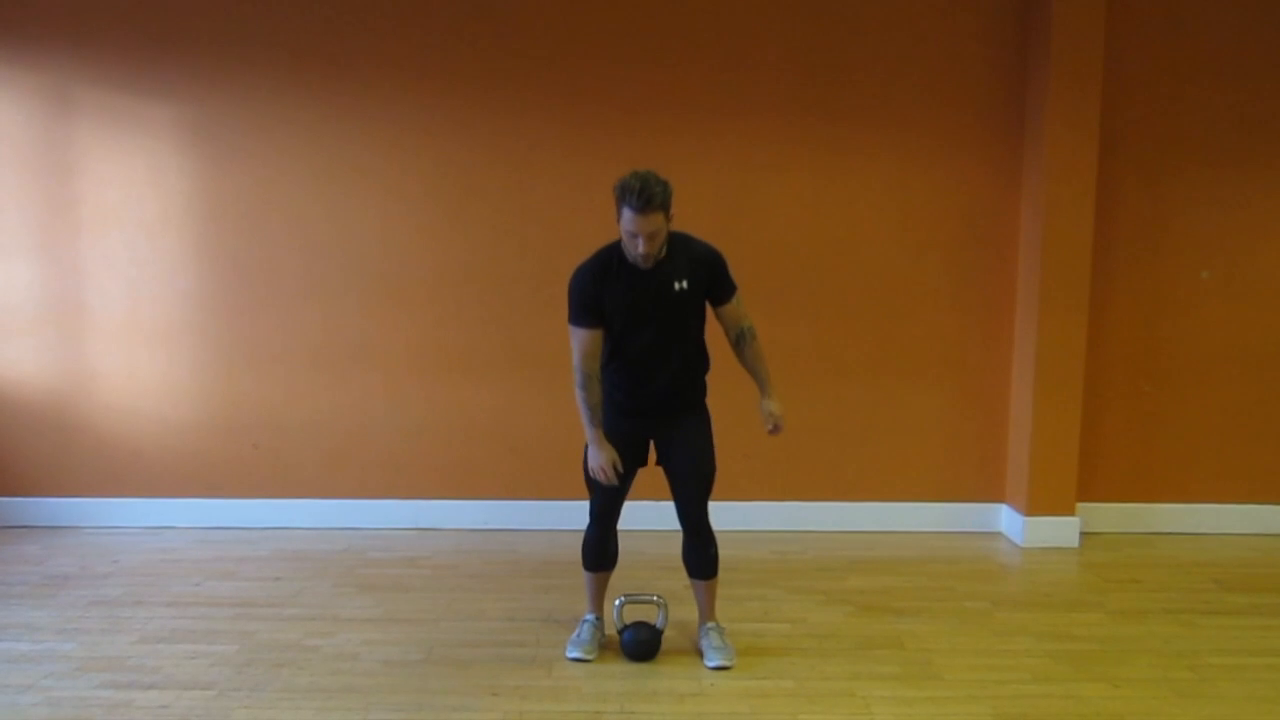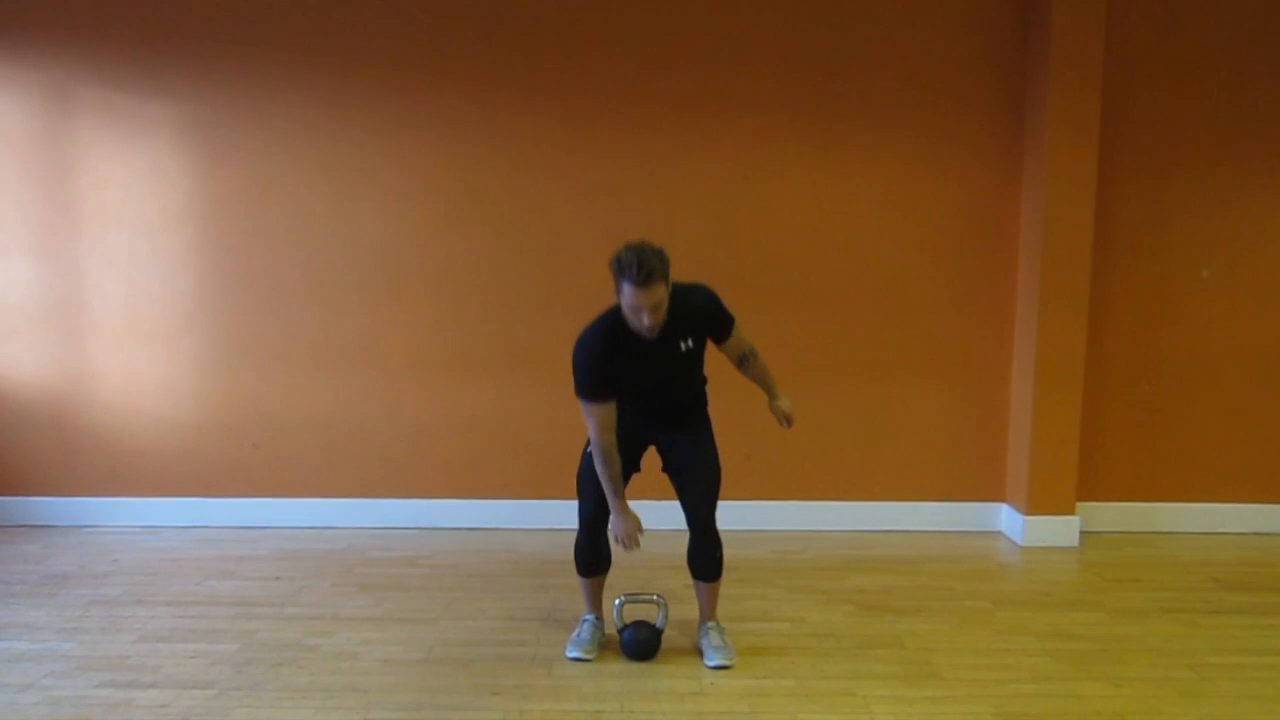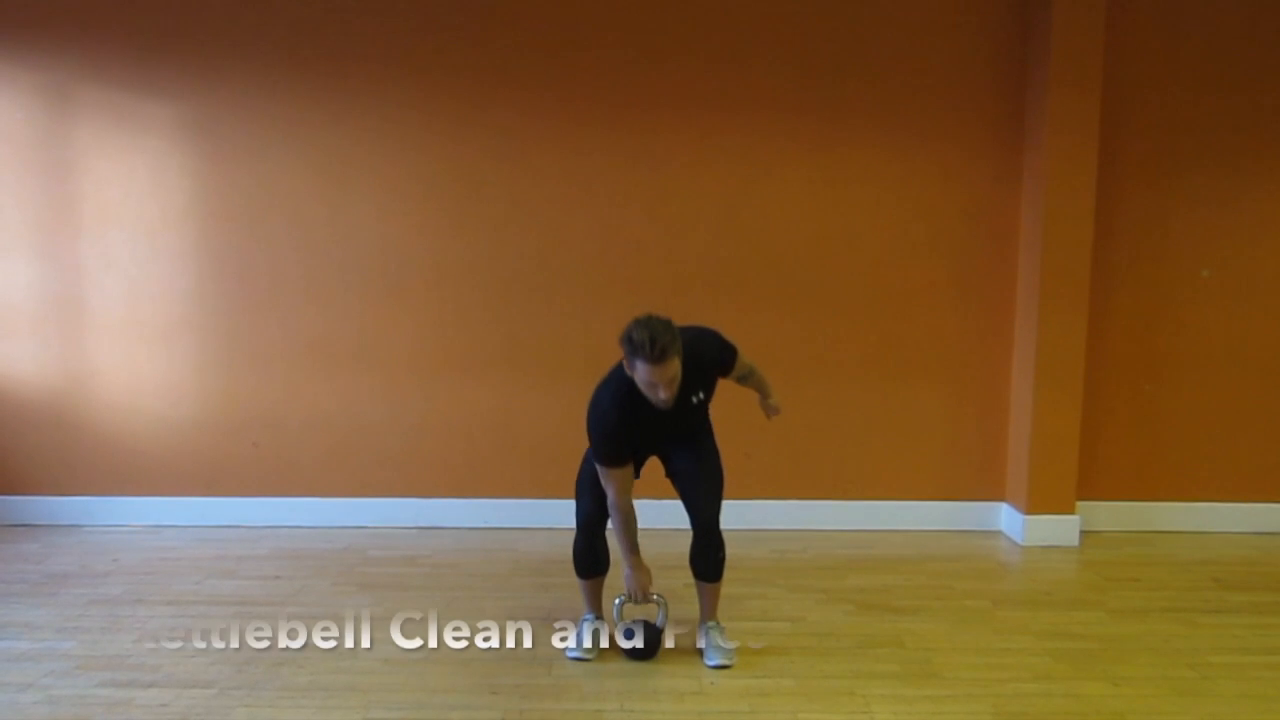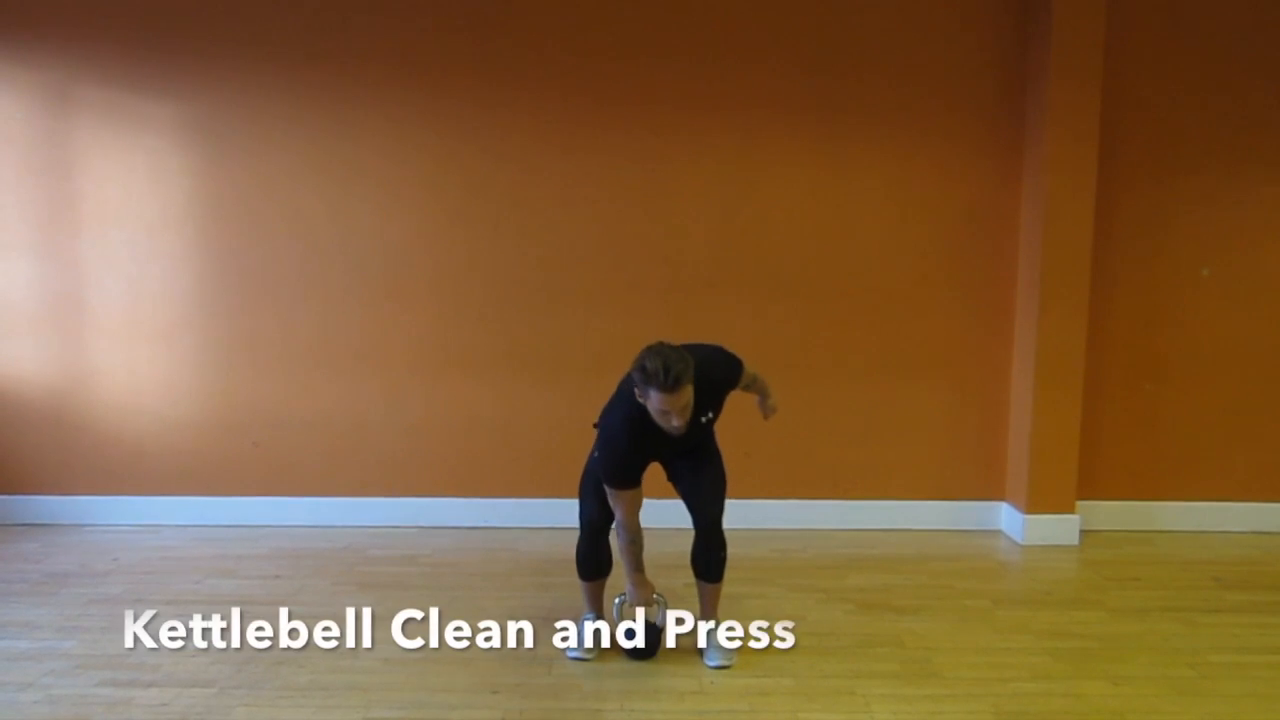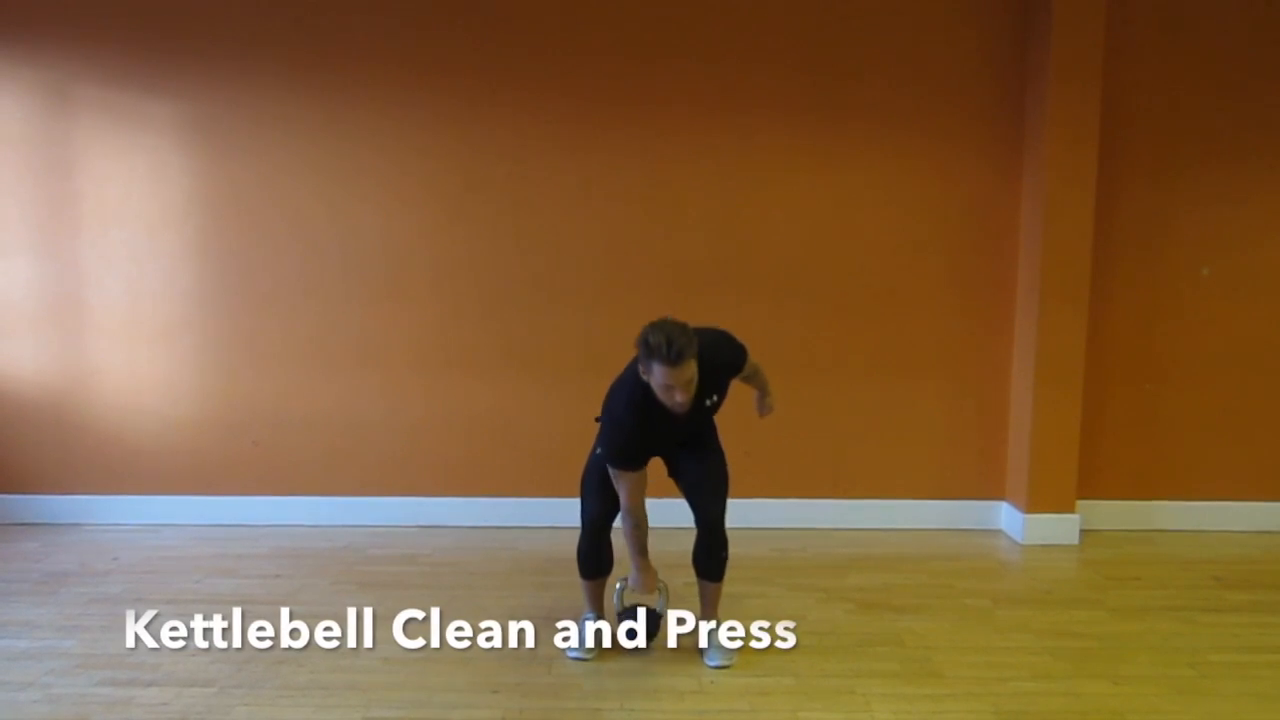
dt=0.2s
person 1, frame 1
left shoulder: (701, 260)
right shoulder: (592, 276)
left elbow: (738, 326)
right elbow: (585, 362)
left wrist: (766, 392)
right wrist: (595, 438)
left hip: (684, 409)
right hip: (621, 409)
left knee: (694, 516)
right knee: (602, 513)
left ankle: (709, 625)
right ankle: (592, 619)
person 1, frame 2
left shoulder: (700, 304)
right shoulder: (595, 343)
left elbow: (740, 349)
right elbow: (602, 434)
left wrist: (774, 394)
right wrist: (619, 508)
left hip: (686, 417)
right hip: (624, 419)
left knee: (703, 517)
right knee: (592, 515)
left ankle: (709, 625)
right ankle: (592, 619)
person 1, frame 3
left shoulder: (706, 348)
right shoulder: (609, 406)
left elbow: (742, 369)
right elbow: (619, 497)
left wrist: (765, 395)
right wrist: (633, 564)
left hip: (689, 431)
right hip: (627, 438)
left knee: (707, 518)
right knee: (590, 516)
left ankle: (709, 624)
right ankle: (593, 618)
person 1, frame 4
left shoulder: (713, 367)
right shoulder: (619, 428)
left elbow: (745, 377)
right elbow: (627, 518)
left wrist: (765, 395)
right wrist: (637, 581)
right hip: (630, 443)
left knee: (709, 521)
right knee: (593, 521)
left ankle: (709, 625)
right ankle: (593, 618)
person 1, frame 5
left shoulder: (718, 350)
right shoulder: (624, 409)
left elbow: (747, 367)
right elbow: (631, 503)
left wrist: (764, 392)
right wrist: (640, 566)
left hip: (695, 434)
right hip: (627, 436)
left knee: (711, 520)
right knee: (595, 519)
left ankle: (709, 625)
right ankle: (593, 618)
